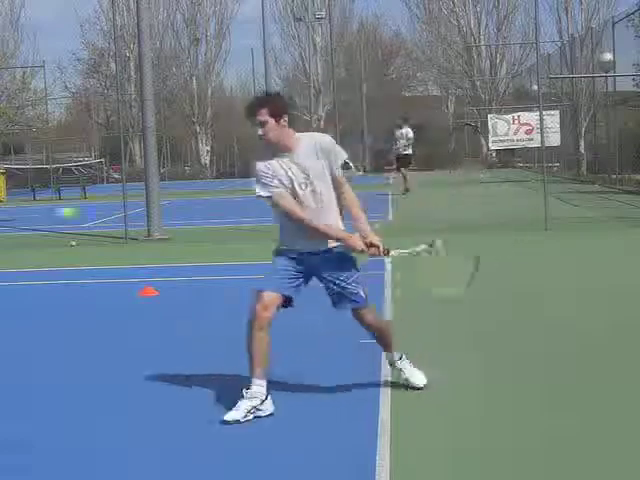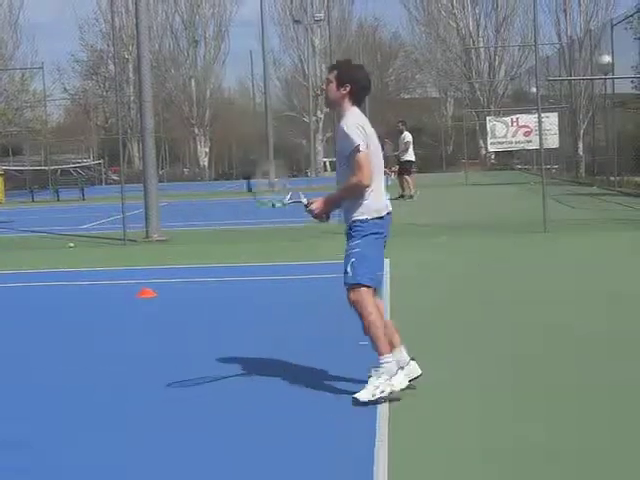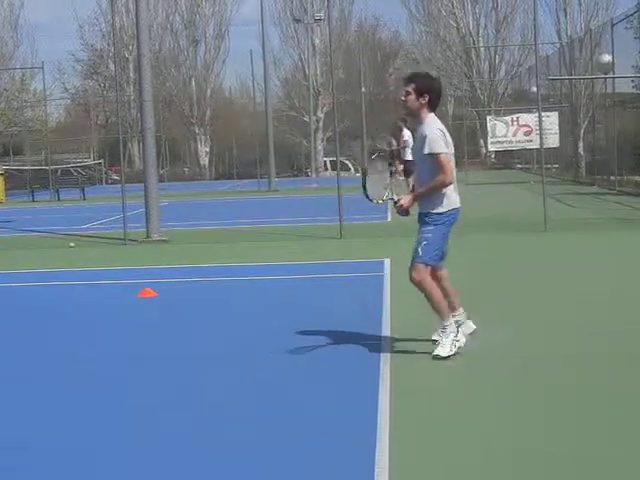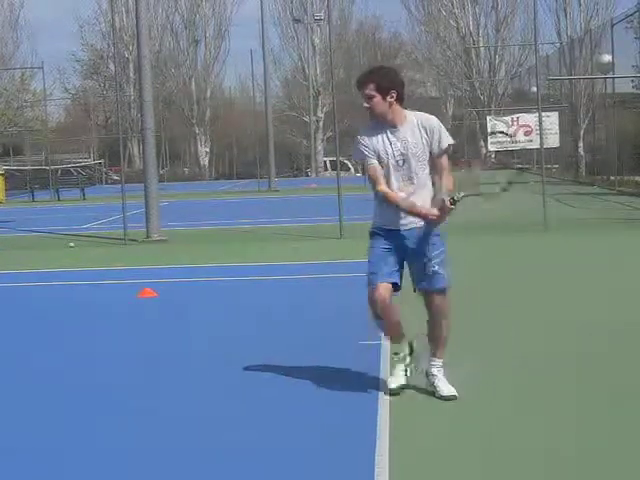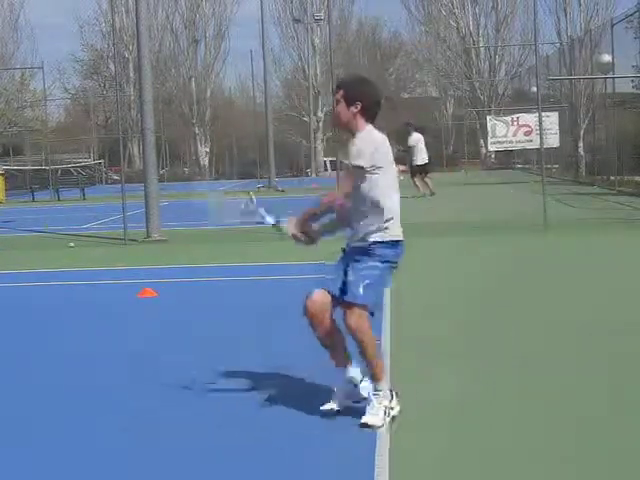
dt=1s
person 1, frame 1
left shoulder: (321, 144)
right shoulder: (265, 166)
left elbow: (342, 190)
right elbow: (295, 214)
left wrist: (365, 231)
right wrist: (344, 236)
left hip: (334, 250)
right hip: (293, 252)
left knee: (367, 317)
right knee: (262, 310)
left ankle: (399, 363)
right ankle: (258, 394)
person 1, frame 2
left shoulder: (350, 124)
right shoulder: (357, 123)
left elbow: (362, 178)
left wrist: (326, 202)
right wrist: (329, 203)
left hip: (366, 221)
right hip: (367, 219)
left knee: (359, 294)
right knee: (366, 295)
left ankle: (388, 370)
right ankle: (400, 361)
person 1, frame 3
left shoulder: (431, 130)
right shoulder: (422, 128)
left elbow: (447, 177)
left wrist: (414, 196)
right wrist: (412, 195)
left hip: (439, 212)
right hip: (432, 210)
left knee: (418, 273)
right knee: (434, 269)
left ankle: (451, 328)
right ankle: (459, 320)
person 1, frame 4
left shoulder: (428, 125)
right shoulder: (366, 138)
left elbow: (444, 172)
right elbow: (381, 189)
left wrist: (442, 201)
right wrist: (418, 211)
left hip: (427, 230)
right hip: (386, 231)
left knee: (437, 301)
right knee: (379, 299)
left ankle: (434, 368)
right ankle: (403, 353)
person 1, frame 5
left shoulder: (368, 141)
right shoulder: (361, 144)
left elbow: (339, 200)
left wrist: (304, 219)
right wrist: (317, 230)
left hip: (380, 244)
right hip: (359, 245)
left knee: (355, 318)
right knee: (315, 306)
left ankle: (384, 395)
right ankle: (352, 378)
